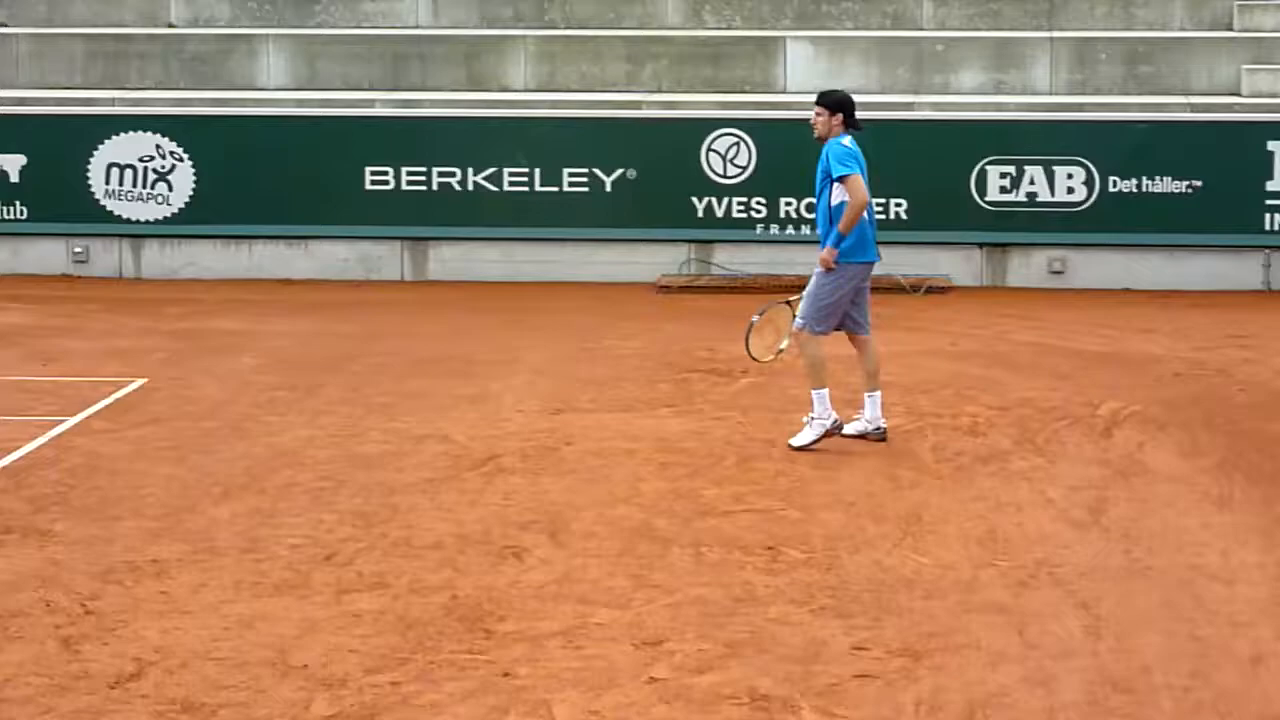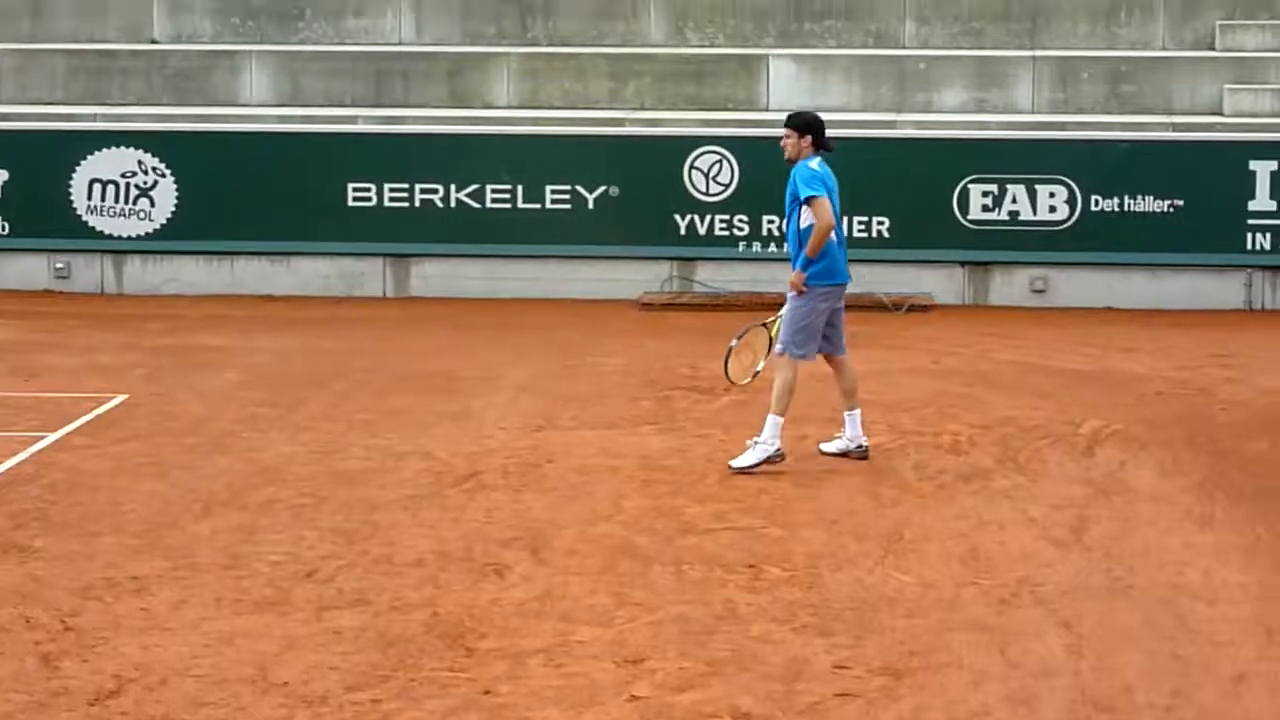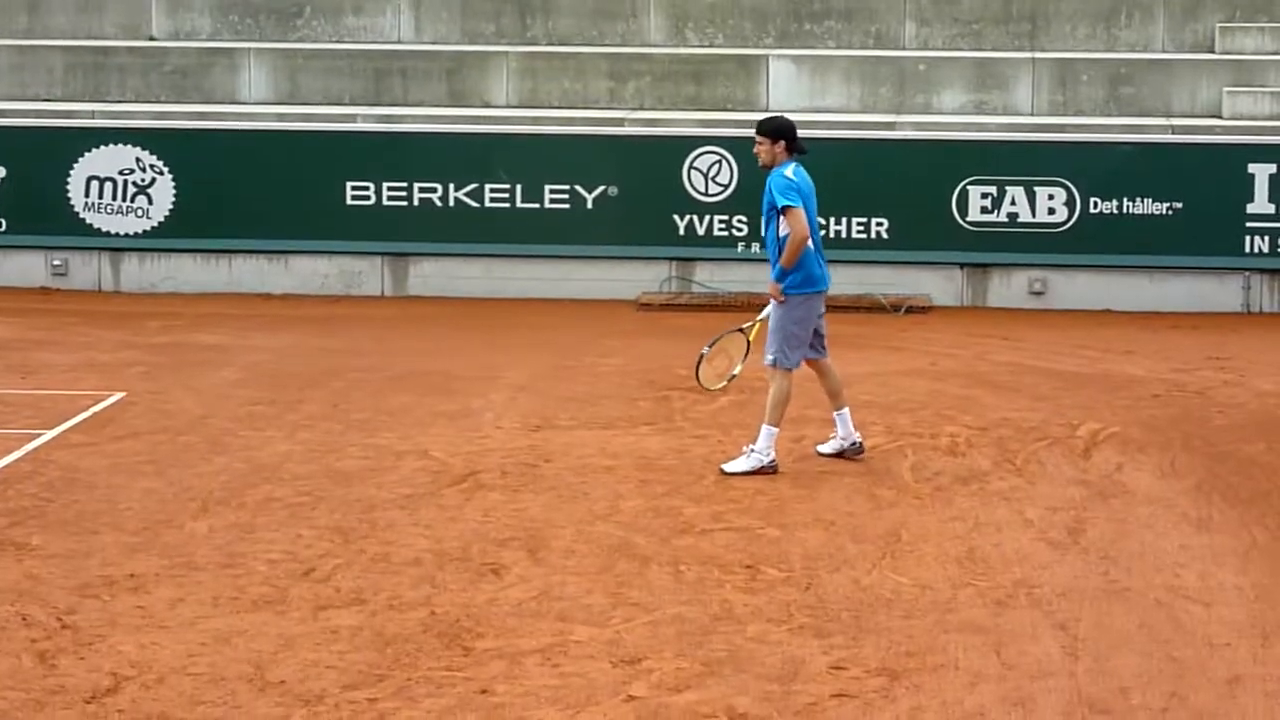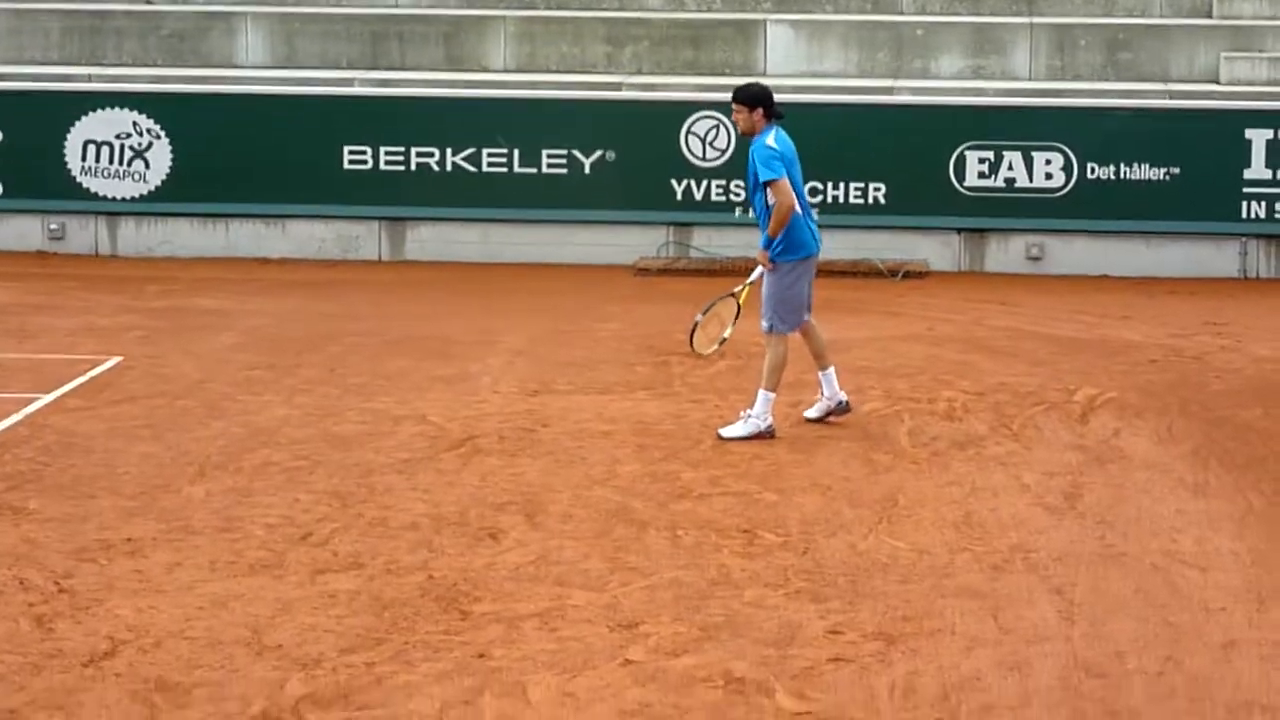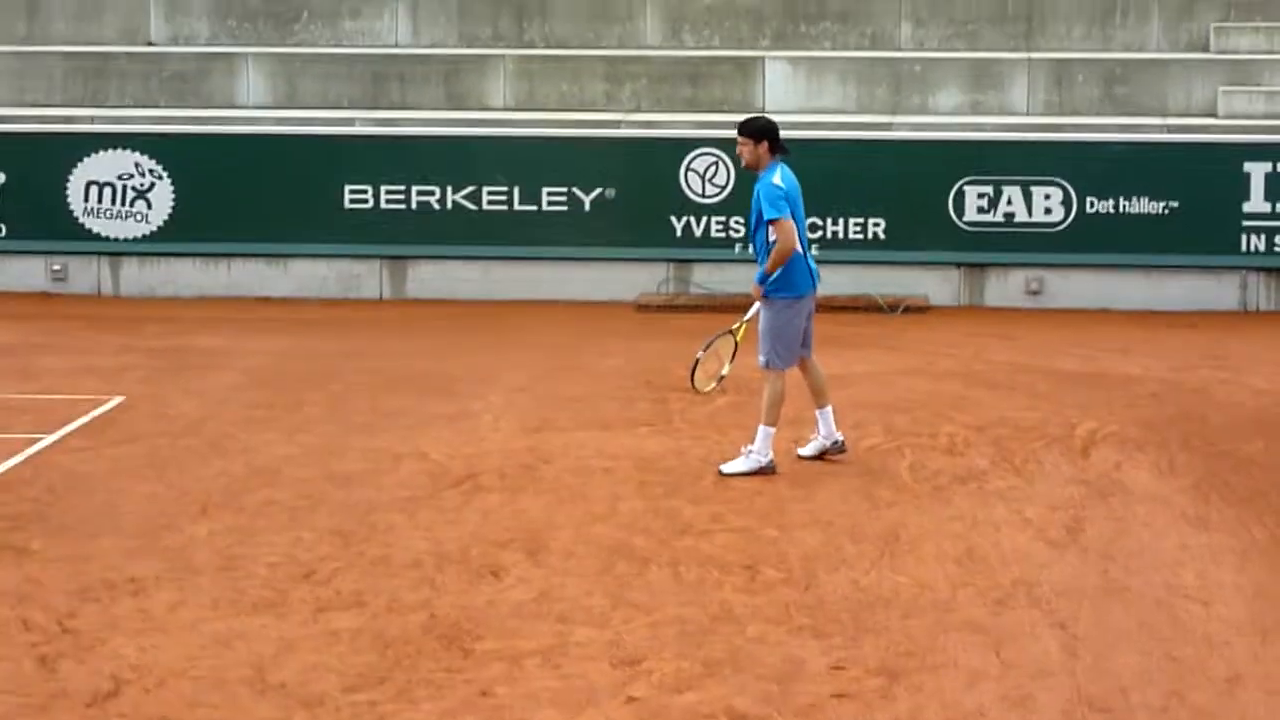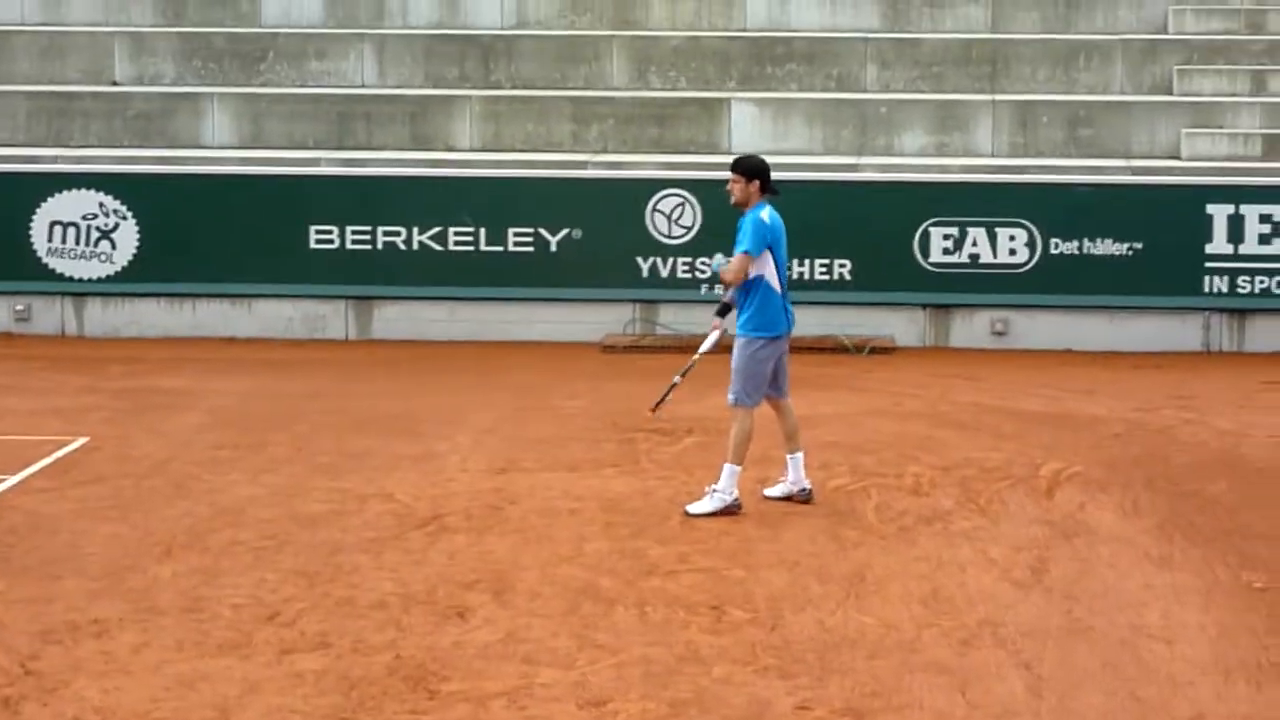
dt=0.2s
person 1, frame 1
left shoulder: (838, 149)
right shoulder: (845, 149)
left elbow: (860, 199)
left wrist: (833, 244)
left hip: (845, 257)
right hip: (858, 256)
left knee: (806, 329)
right knee: (860, 334)
left ankle: (823, 415)
right ankle: (873, 419)
person 1, frame 2
left shoulder: (806, 172)
right shoulder: (820, 171)
left elbow: (826, 223)
left wrist: (801, 268)
left hip: (815, 279)
right hip: (831, 277)
left knee: (786, 356)
right knee: (836, 355)
left ankle: (769, 443)
right ankle: (855, 437)
person 1, frame 3
left shoulder: (781, 179)
right shoulder: (796, 174)
left elbow: (800, 233)
left wrist: (778, 277)
left hip: (796, 286)
right hip: (811, 282)
left knee: (779, 367)
right knee: (817, 359)
left ankle: (763, 453)
right ankle: (847, 436)
person 1, frame 4
left shoulder: (764, 149)
right shoulder: (777, 138)
left elbow: (785, 204)
left wrist: (766, 245)
left hip: (787, 251)
right hip: (802, 245)
left knee: (775, 332)
right knee: (802, 322)
left ankle: (760, 418)
right ankle: (833, 395)
person 1, frame 5
left shoulder: (772, 185)
right shoulder: (780, 176)
left elbow: (786, 244)
left wrist: (762, 280)
right wrist: (768, 277)
left hip: (784, 288)
right hip: (801, 282)
left knee: (772, 368)
right knee: (803, 358)
left ankle: (761, 454)
right ankle: (829, 435)
person 1, frame 6
left shoulder: (757, 221)
right shoulder: (762, 218)
left elbow: (735, 275)
left wrist: (723, 266)
right wrist: (725, 307)
left hip: (760, 327)
right hip: (774, 322)
left knee: (741, 406)
right knee: (778, 399)
left ankle: (726, 492)
right ankle: (797, 481)
